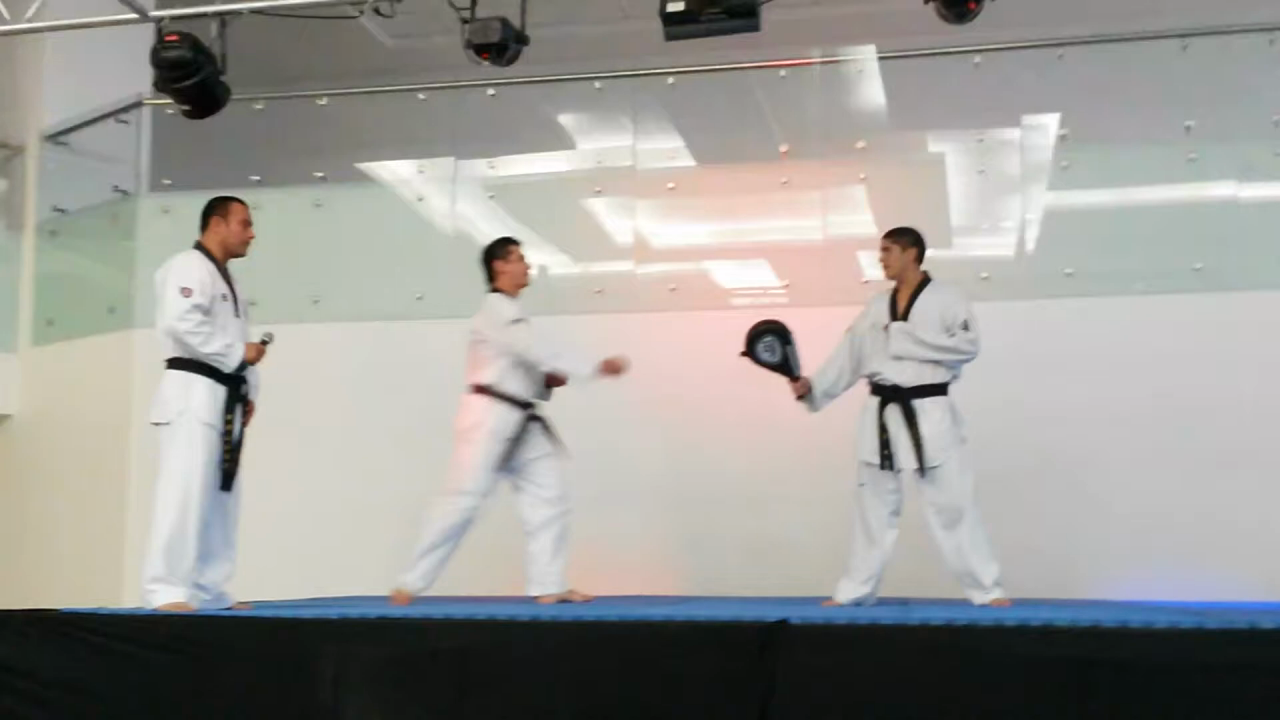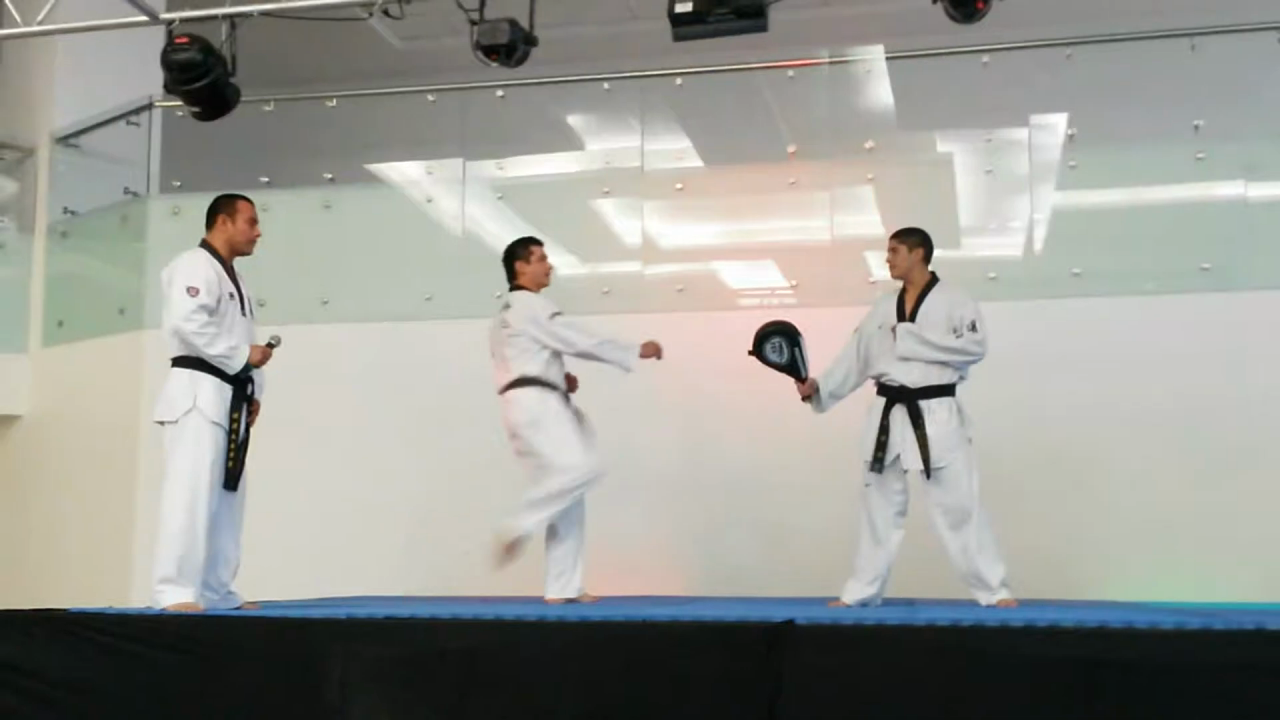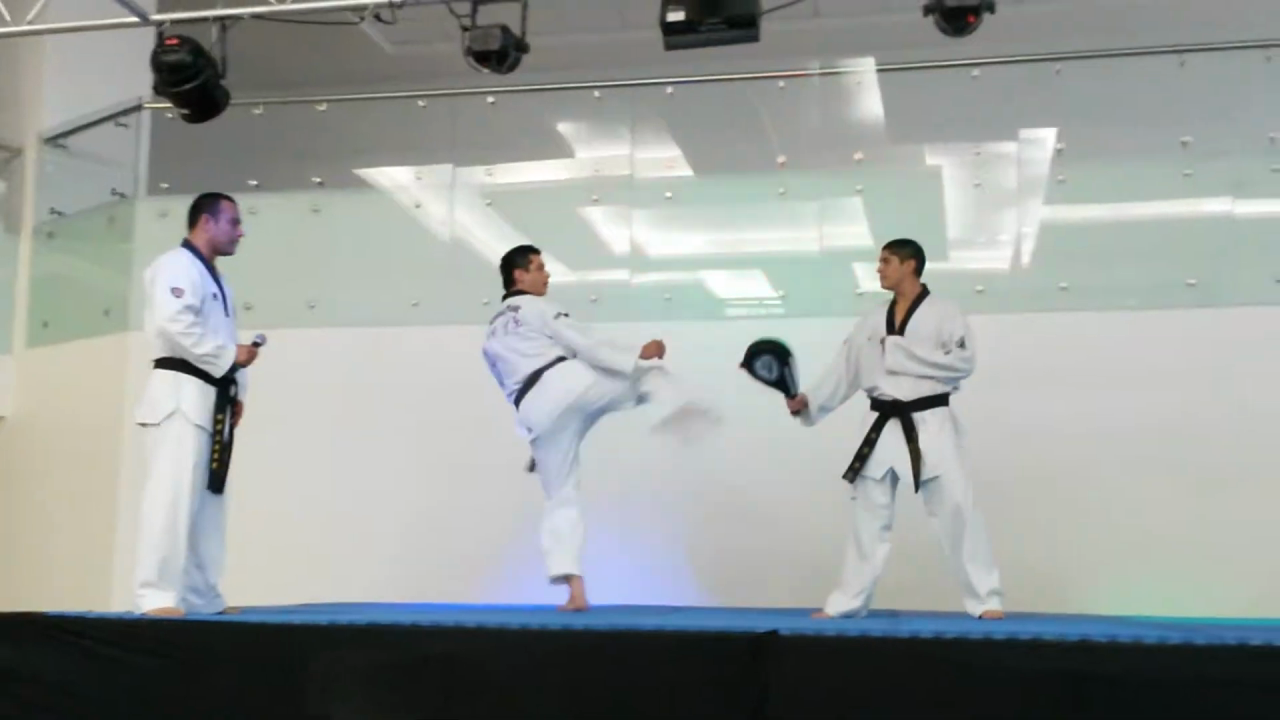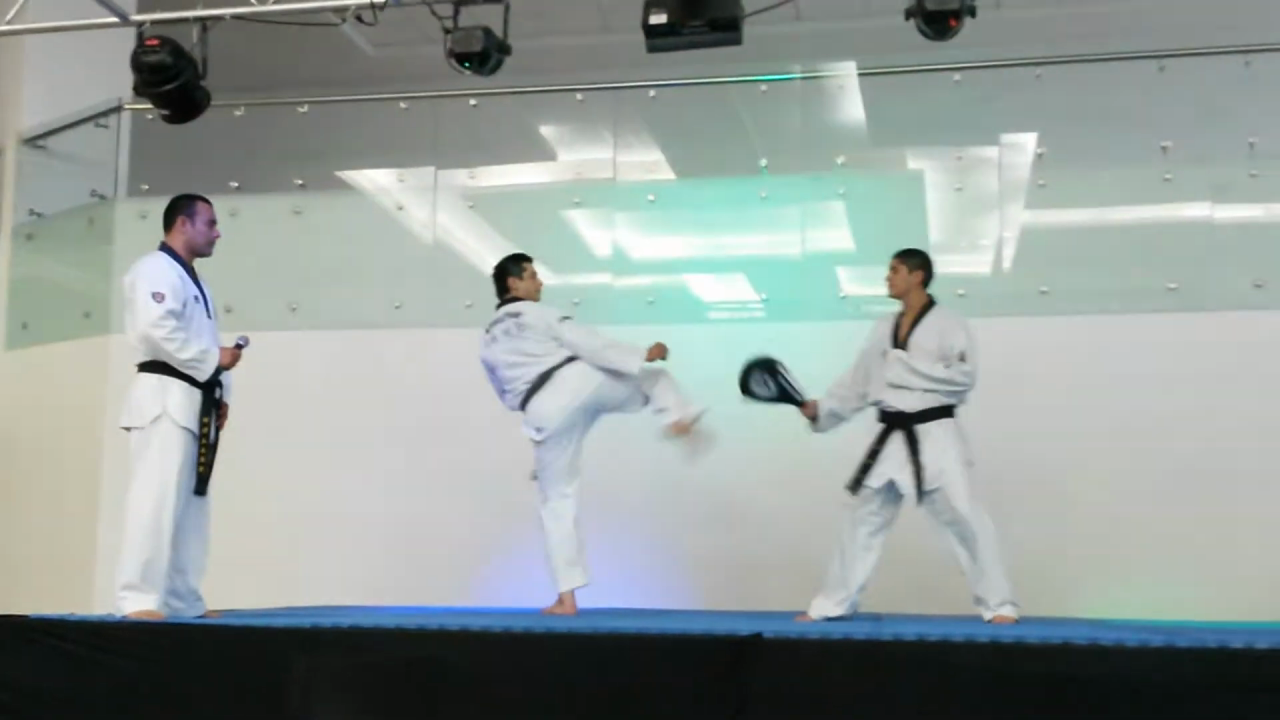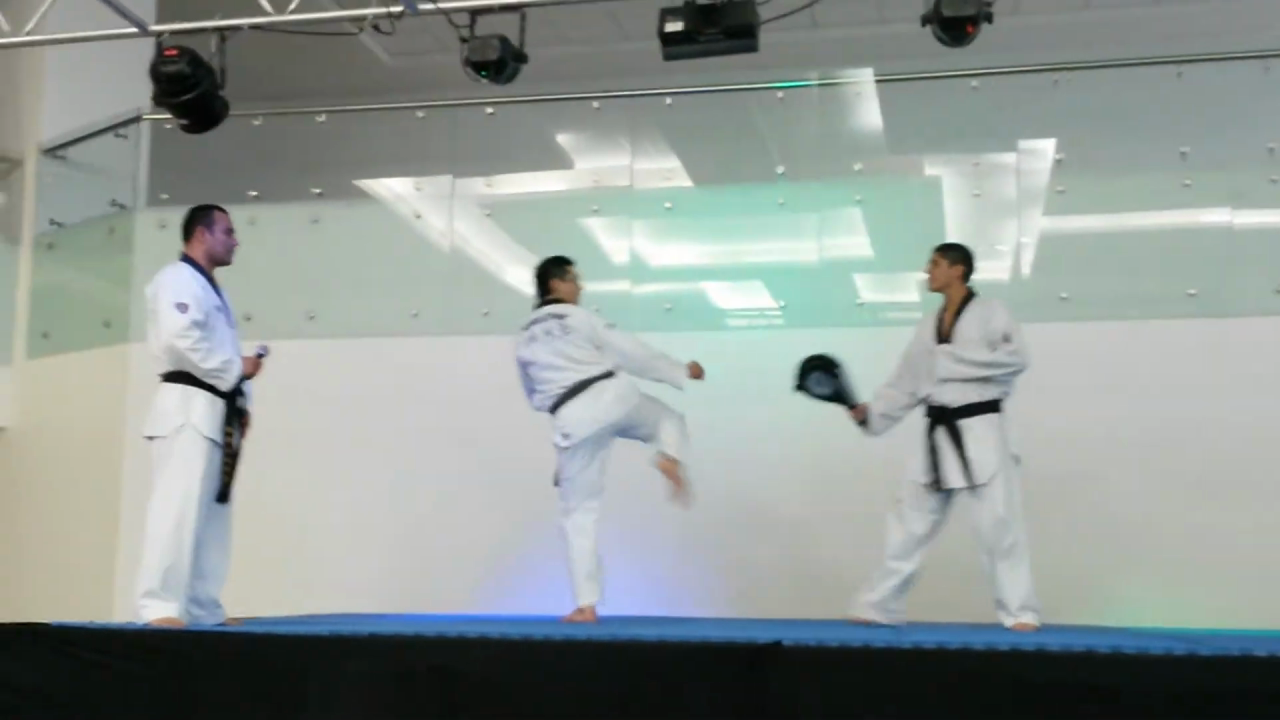
dt=0.2s
person 1, frame 1
left shoulder: (227, 281)
right shoulder: (188, 267)
right elbow: (181, 324)
left wrist: (247, 392)
right wrist: (237, 353)
left hip: (223, 400)
right hip: (193, 395)
left knee: (220, 499)
right knee: (184, 492)
left ankle: (208, 590)
right ankle: (167, 590)
person 1, frame 2
left shoulder: (233, 279)
right shoulder: (194, 266)
right elbow: (187, 324)
left wrist: (252, 391)
right wrist: (244, 356)
left hip: (228, 399)
right hip: (198, 394)
left knee: (225, 496)
right knee: (191, 492)
left ankle: (216, 591)
right ankle: (175, 591)
person 1, frame 3
left shoulder: (214, 278)
right shoulder: (177, 265)
right elbow: (173, 325)
left wrist: (235, 391)
right wrist: (230, 356)
left hip: (209, 400)
right hip: (180, 395)
left knee: (207, 500)
right knee: (173, 495)
left ankle: (199, 595)
right ankle: (156, 596)
person 1, frame 4
left shoulder: (192, 280)
right shoulder: (156, 269)
right elbow: (156, 330)
left wrist: (219, 393)
right wrist: (213, 360)
left hip: (192, 403)
right hip: (165, 399)
left knee: (190, 502)
right knee: (156, 497)
left ankle: (180, 599)
right ankle: (138, 598)
person 1, frame 5
left shoulder: (210, 289)
right shoulder: (178, 279)
right elbow: (179, 341)
left wrist: (239, 402)
right wrist: (236, 369)
left hip: (214, 412)
right hip: (188, 408)
left knee: (211, 510)
right knee: (178, 504)
left ankle: (201, 606)
right ankle: (158, 605)
person 2, frame 1
left shoulder: (946, 298)
right shoulder: (876, 307)
left elbow: (967, 345)
right elbow: (848, 358)
left wrist: (907, 340)
right wrist: (813, 386)
left hip: (929, 412)
right hip: (882, 414)
left knee: (952, 502)
right knee: (874, 503)
left ankle: (986, 589)
right ankle: (855, 590)
person 2, frame 2
left shoulder: (953, 299)
right shoulder: (883, 309)
left elbow: (975, 346)
right elbow: (855, 359)
left wrist: (914, 341)
right wrist: (819, 387)
left hip: (936, 413)
right hip: (889, 414)
left knee: (958, 504)
right knee: (880, 504)
left ankle: (994, 590)
right ankle: (862, 590)
person 2, frame 3
left shoulder: (943, 312)
right shoulder: (874, 320)
left elbow: (962, 362)
right elbow: (845, 371)
left wrist: (903, 355)
right wrist: (808, 402)
left hip: (929, 423)
right hip: (883, 427)
left knee: (955, 509)
right knee: (868, 516)
left ankle: (986, 600)
right ankle: (847, 601)
person 2, frame 4
left shoulder: (948, 323)
right shoulder: (885, 329)
left elbow: (963, 376)
right elbow: (858, 382)
left wrist: (904, 367)
right wrist: (822, 409)
left hip: (935, 435)
right hip: (890, 437)
left knee: (966, 520)
right knee: (863, 521)
left ankle: (997, 604)
right ankle: (830, 607)
person 2, frame 5
left shoulder: (991, 313)
right shoulder: (929, 327)
left elbow: (1015, 359)
right elbow: (905, 384)
left wrist: (952, 361)
right wrist: (870, 412)
left hip: (980, 429)
right hip: (938, 432)
left knee: (998, 522)
right knee: (910, 519)
left ankle: (1018, 612)
right ankle: (878, 605)
person 3, frame 1
left shoulder: (506, 312)
right shoulder: (497, 309)
right elbow: (533, 351)
left wrist: (545, 382)
right wrist: (592, 368)
left hip: (516, 422)
right hip: (489, 418)
left knee: (548, 498)
right knee: (462, 500)
left ankle: (548, 587)
right ankle: (411, 582)
person 3, frame 2
left shoulder: (506, 317)
right shoulder: (529, 304)
right elbow: (579, 340)
left wrist: (558, 380)
right wrist: (636, 351)
left hip: (531, 405)
right hip: (534, 404)
left knee: (567, 497)
right knee: (576, 471)
left ankle: (563, 588)
right ankle: (518, 529)
person 3, frame 3
left shoulder: (493, 333)
right shoulder: (536, 307)
left elbow: (507, 384)
right elbow: (580, 341)
right wrist: (636, 353)
left hip: (536, 412)
right hip: (570, 382)
left knee: (562, 500)
right knee: (649, 374)
left ankle: (575, 588)
right ankle: (680, 414)
person 3, frame 4
left shoulder: (489, 343)
right shoulder: (538, 315)
left elbow: (509, 398)
right elbow: (587, 344)
right wrist: (642, 354)
left hip: (545, 414)
right hip: (578, 383)
left knee: (558, 504)
right knee: (652, 377)
left ankle: (567, 596)
right ankle: (680, 419)
person 3, frame 5
left shoulder: (524, 339)
right shoulder: (580, 317)
left elbow: (534, 398)
right elbow: (632, 352)
right wrist: (681, 369)
left hip: (572, 420)
right hip: (612, 396)
left knee: (579, 513)
right knee: (669, 418)
left ankle: (585, 605)
right ankle: (669, 458)
